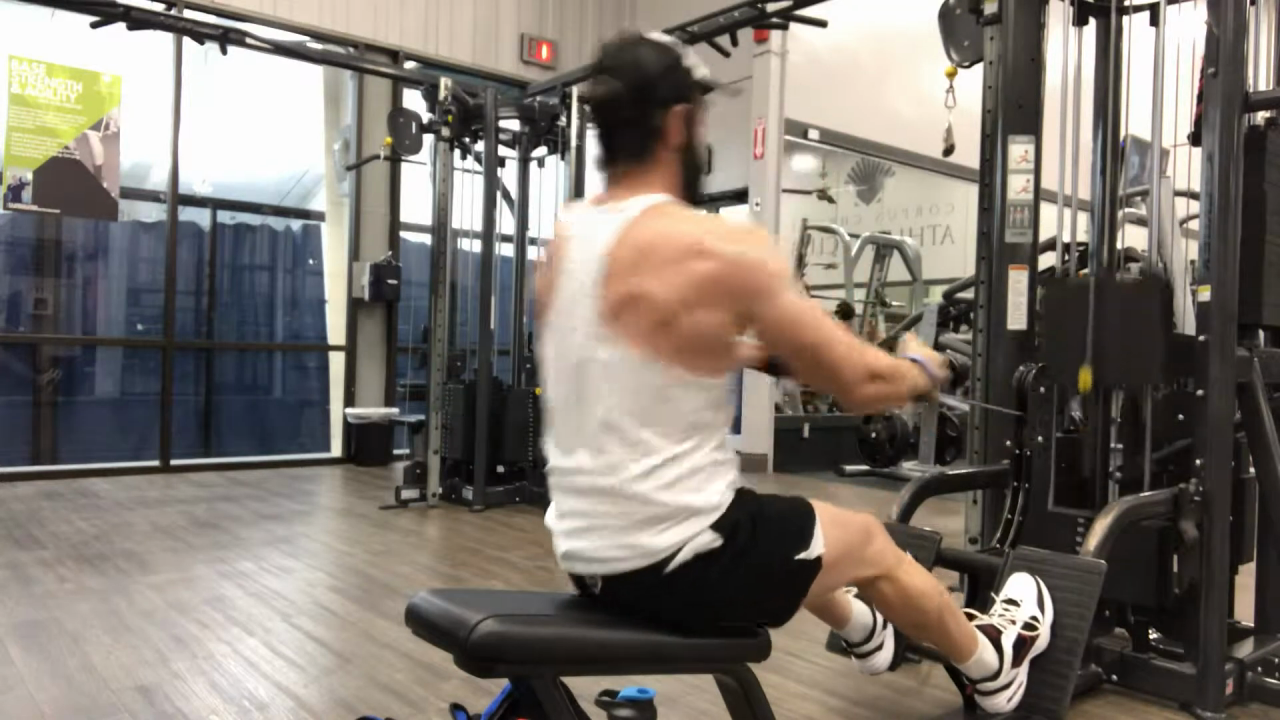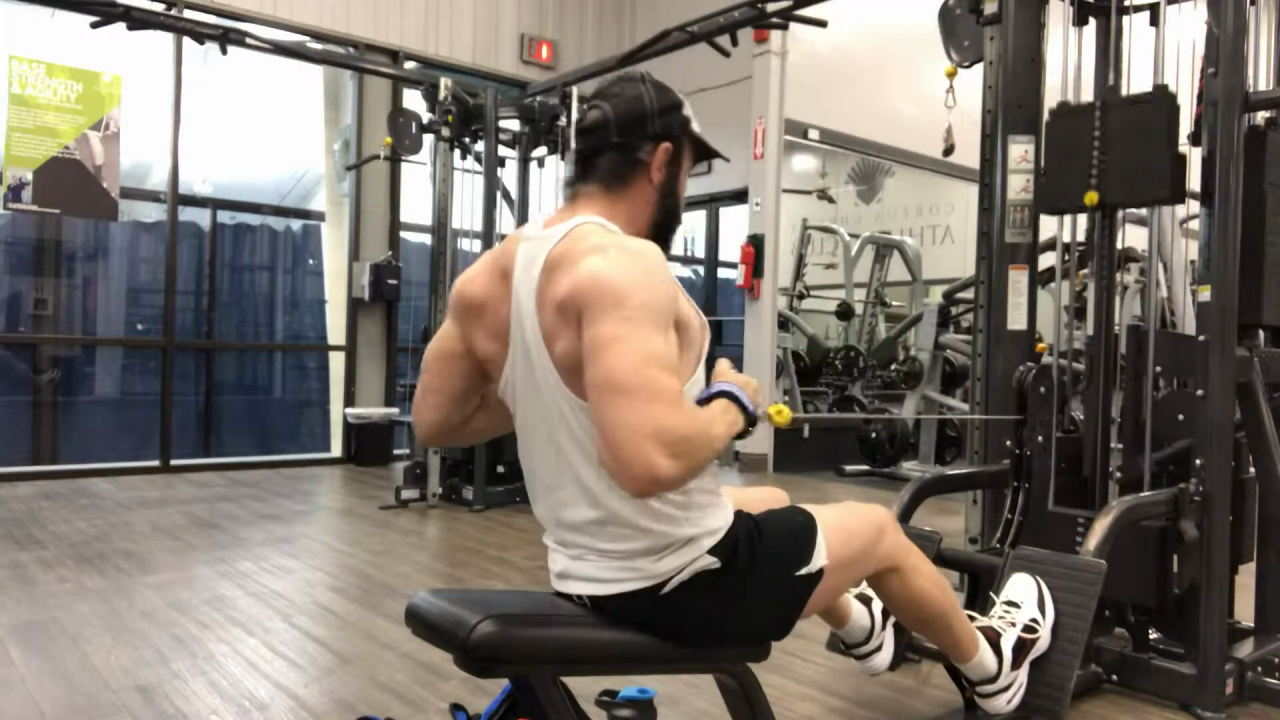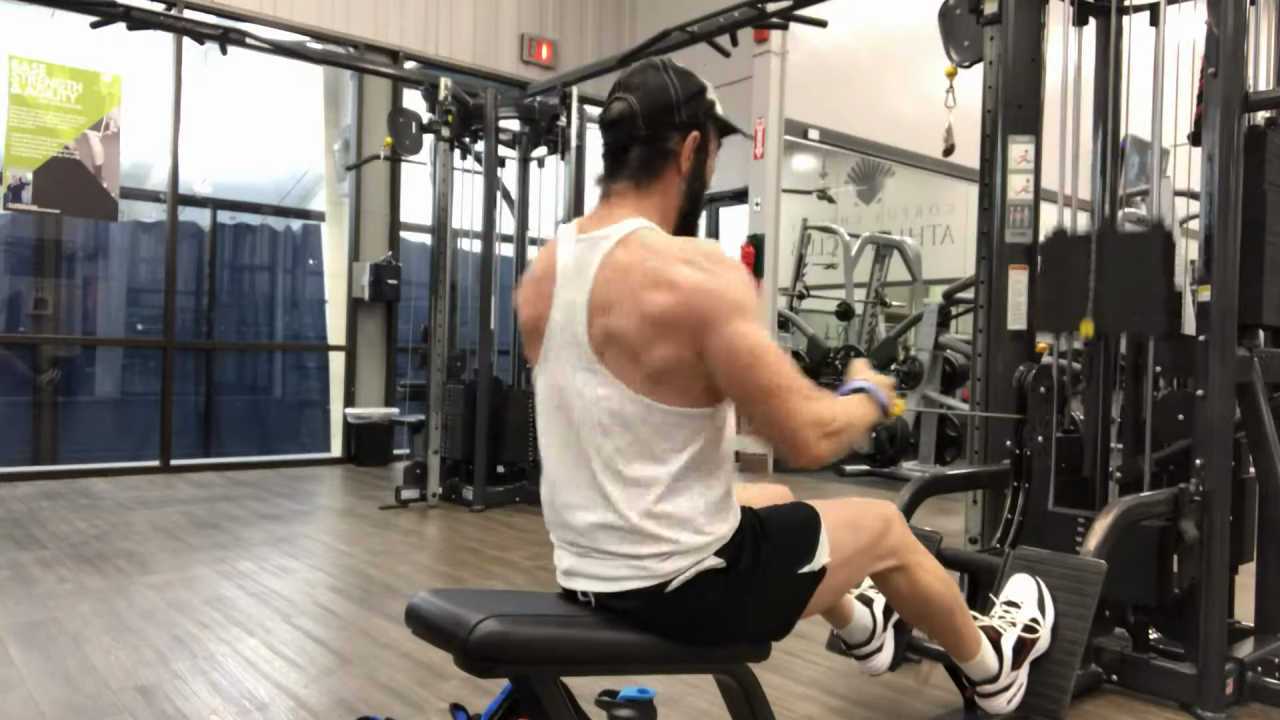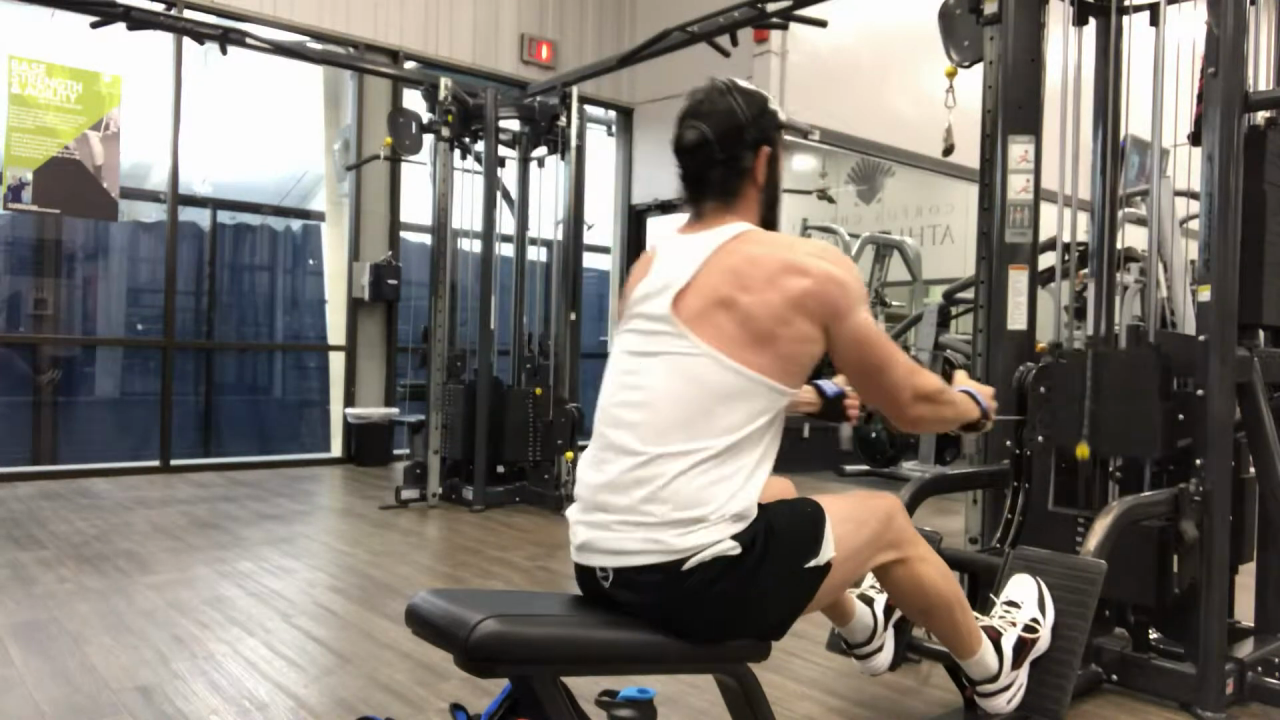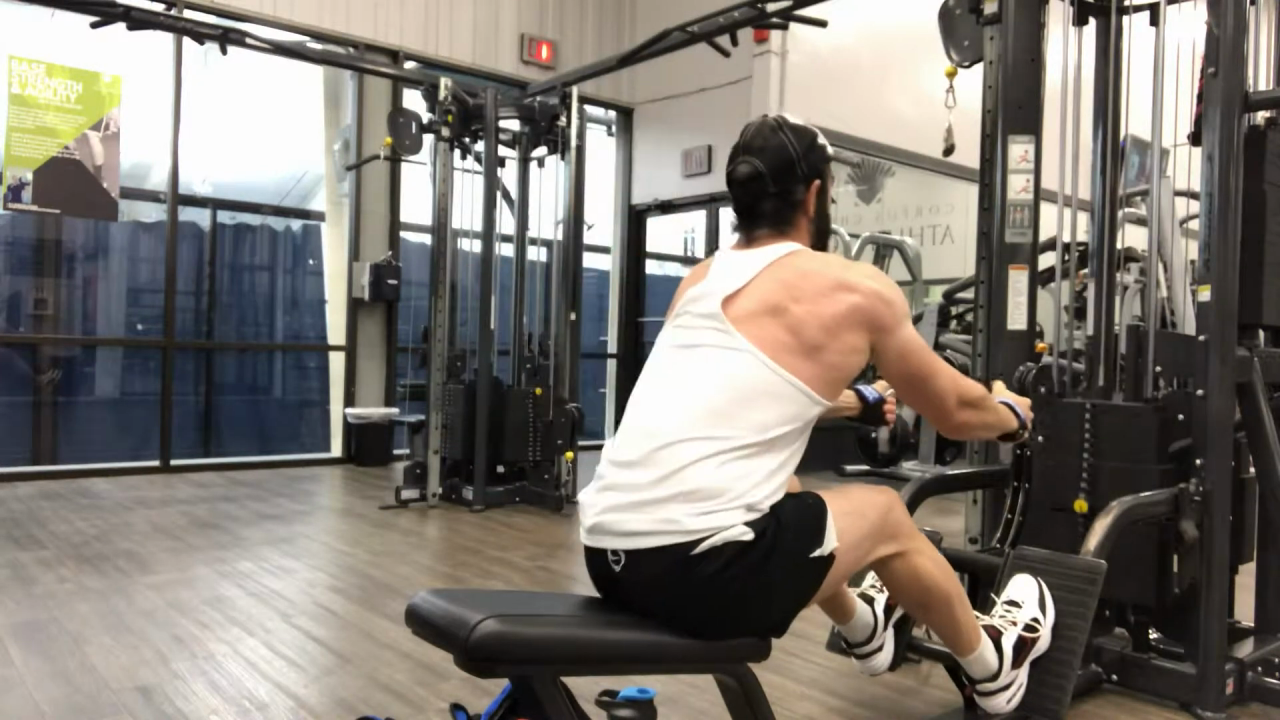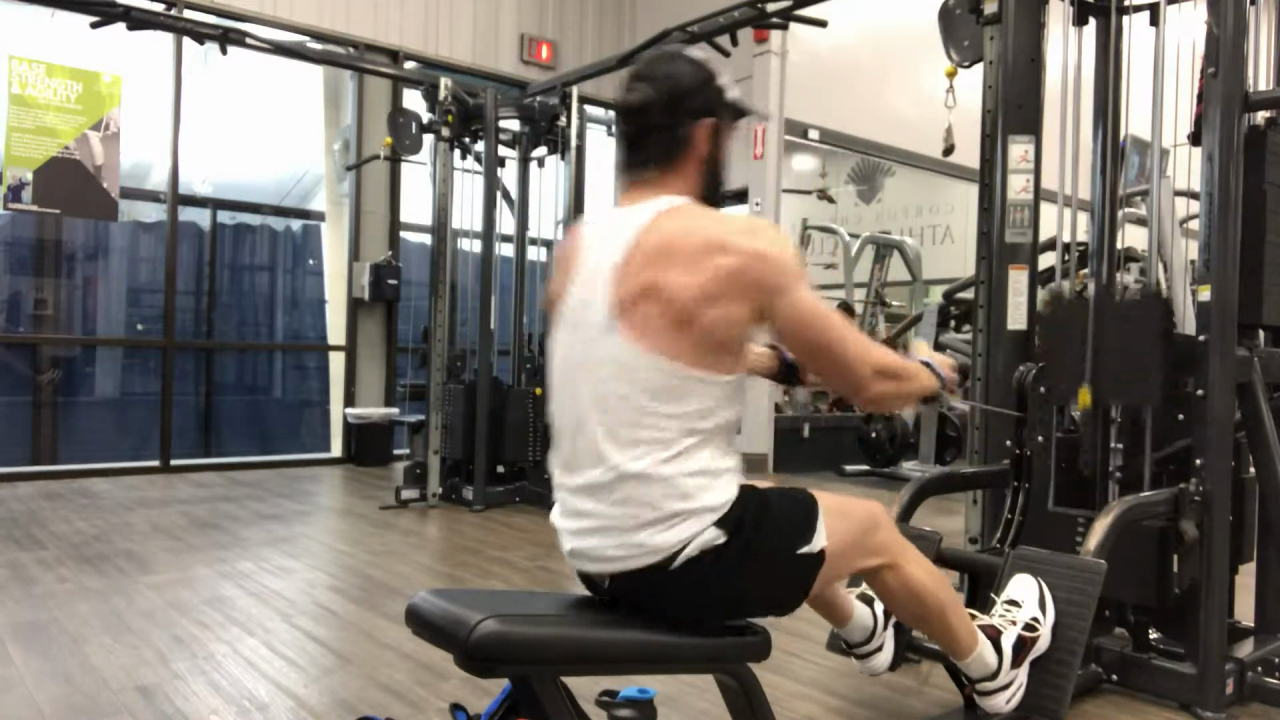
dt=0.4s
person 1, frame 1
left shoulder: (565, 240)
right shoulder: (714, 248)
right elbow: (866, 381)
left wrist: (752, 348)
right wrist: (922, 366)
left hip: (588, 557)
right hip: (672, 566)
left knee: (786, 522)
right knee: (865, 537)
left ankle: (863, 632)
person 1, frame 2
left shoulder: (487, 276)
right shoulder: (619, 265)
left elbow: (435, 422)
right elbow: (652, 461)
right wrist: (733, 405)
left hip: (585, 578)
right hip: (680, 583)
left knee: (769, 503)
right knee: (876, 528)
left ankle: (864, 629)
right ankle: (991, 667)
person 1, frame 3
left shoulder: (544, 267)
right shoulder: (690, 274)
right elbow: (809, 439)
right wrist: (868, 398)
left hip: (585, 574)
right hip: (680, 588)
left knee: (769, 499)
right knee: (880, 525)
left ankle: (864, 628)
person 1, frame 4
left shoulder: (650, 265)
right shoulder: (808, 270)
right elbow: (909, 404)
left wrist: (820, 397)
right wrist: (973, 404)
left hip: (598, 561)
right hip: (691, 575)
left knee: (778, 494)
right knee: (884, 519)
left ankle: (866, 629)
right ankle: (992, 668)
person 1, frame 5
left shoulder: (702, 277)
right shoulder: (855, 289)
right elbow: (954, 410)
left wrist: (861, 402)
right wrist: (1011, 414)
left hip: (606, 548)
right hip: (697, 565)
right knee: (883, 514)
left ankle: (866, 629)
right ankle: (992, 667)
person 1, frame 6
left shoulder: (580, 241)
right shoulder: (733, 245)
right elbow: (872, 381)
left wrist: (773, 360)
right wrist: (931, 371)
left hip: (594, 552)
right hip: (674, 561)
left knee: (774, 505)
right knee: (871, 527)
left ankle: (864, 633)
